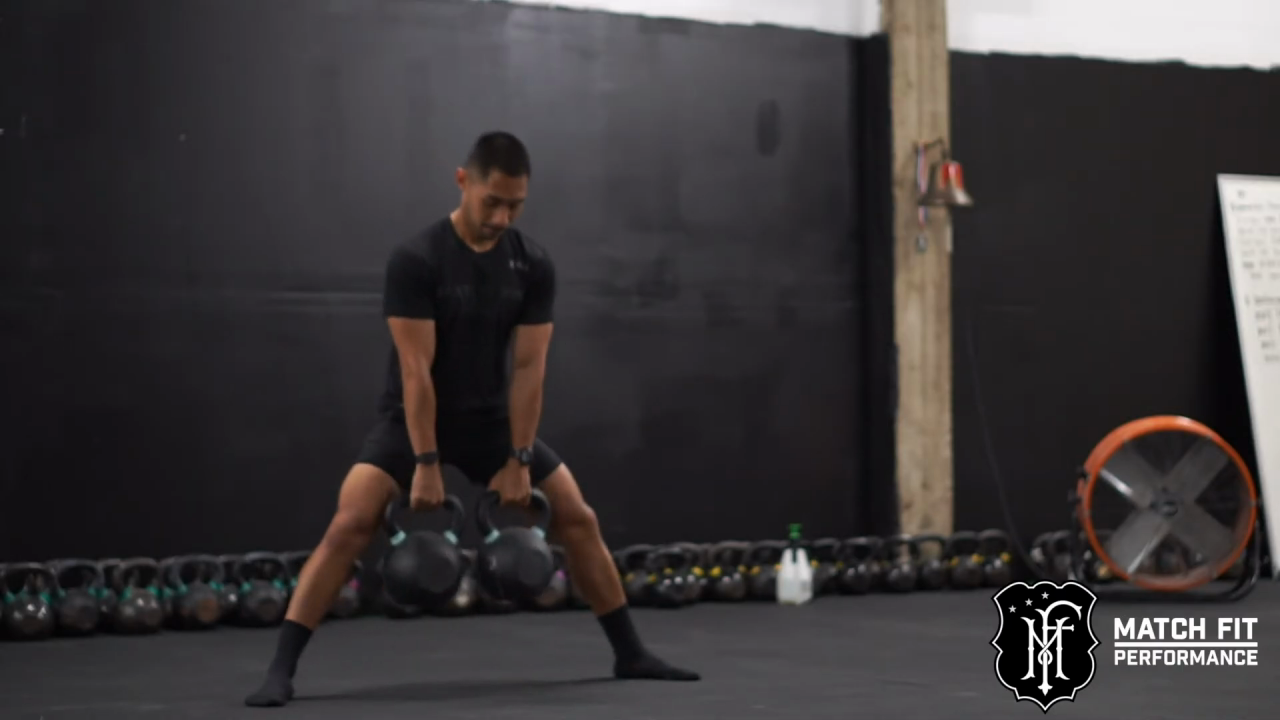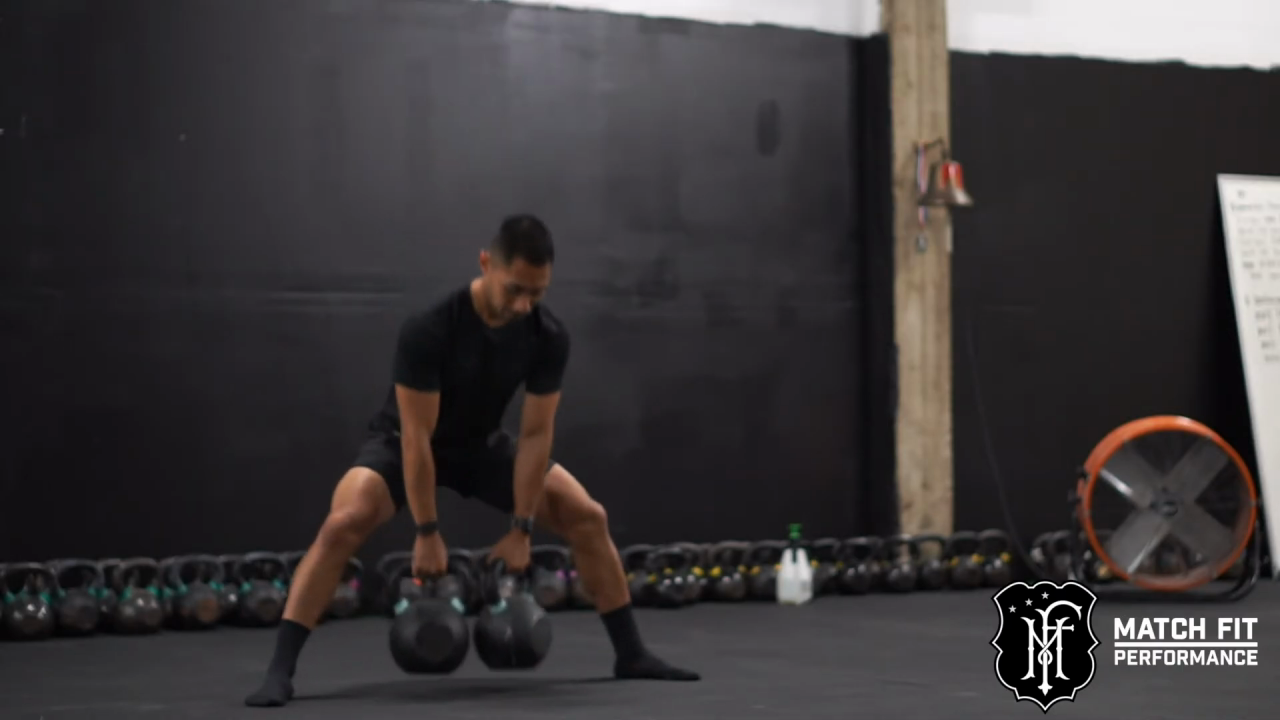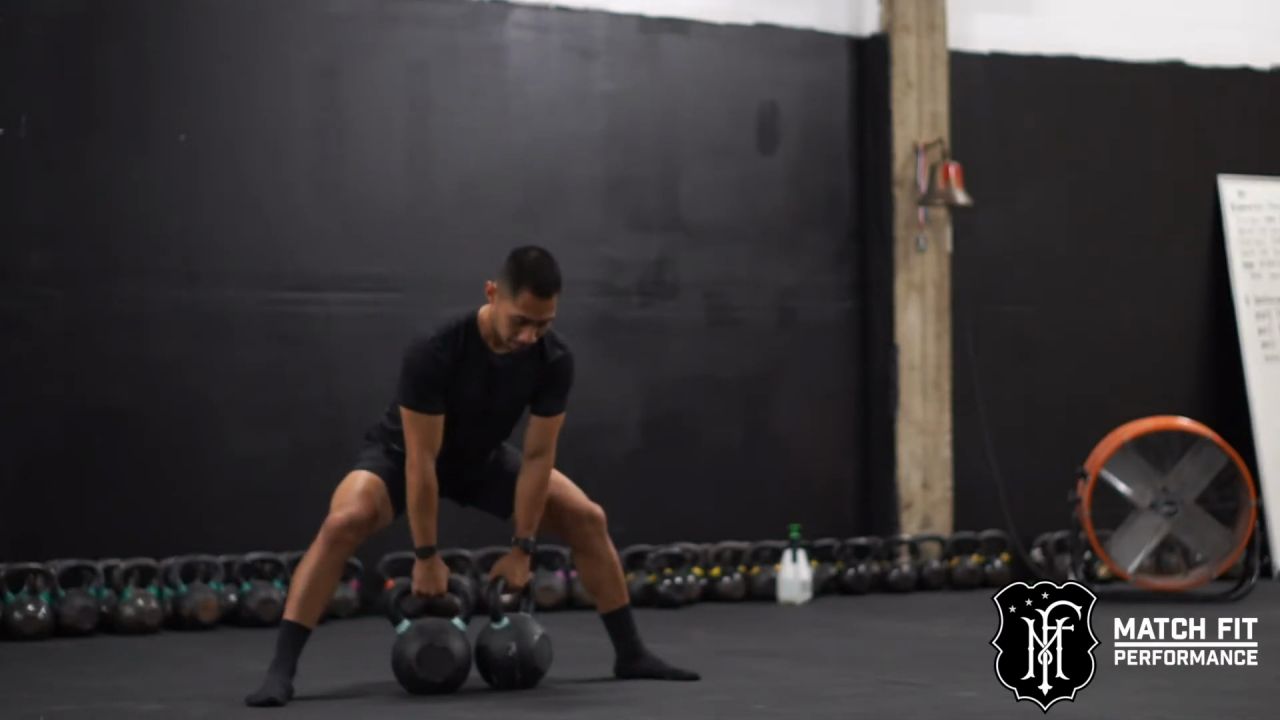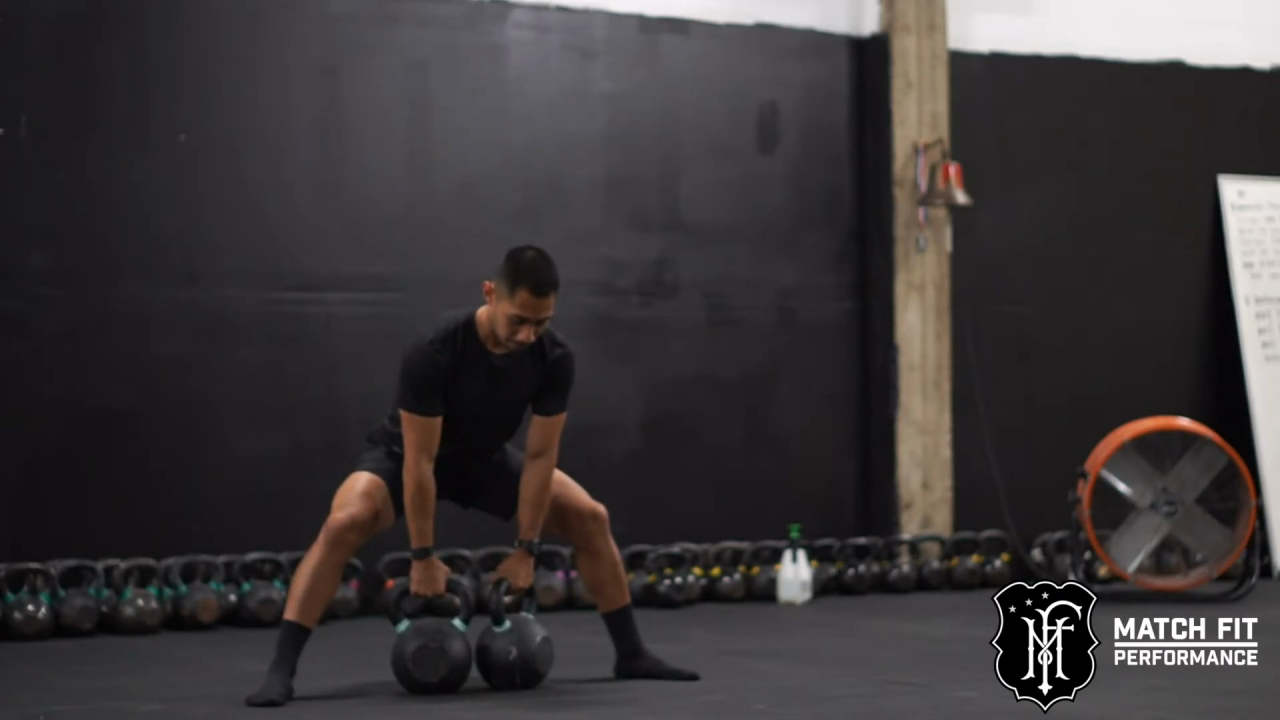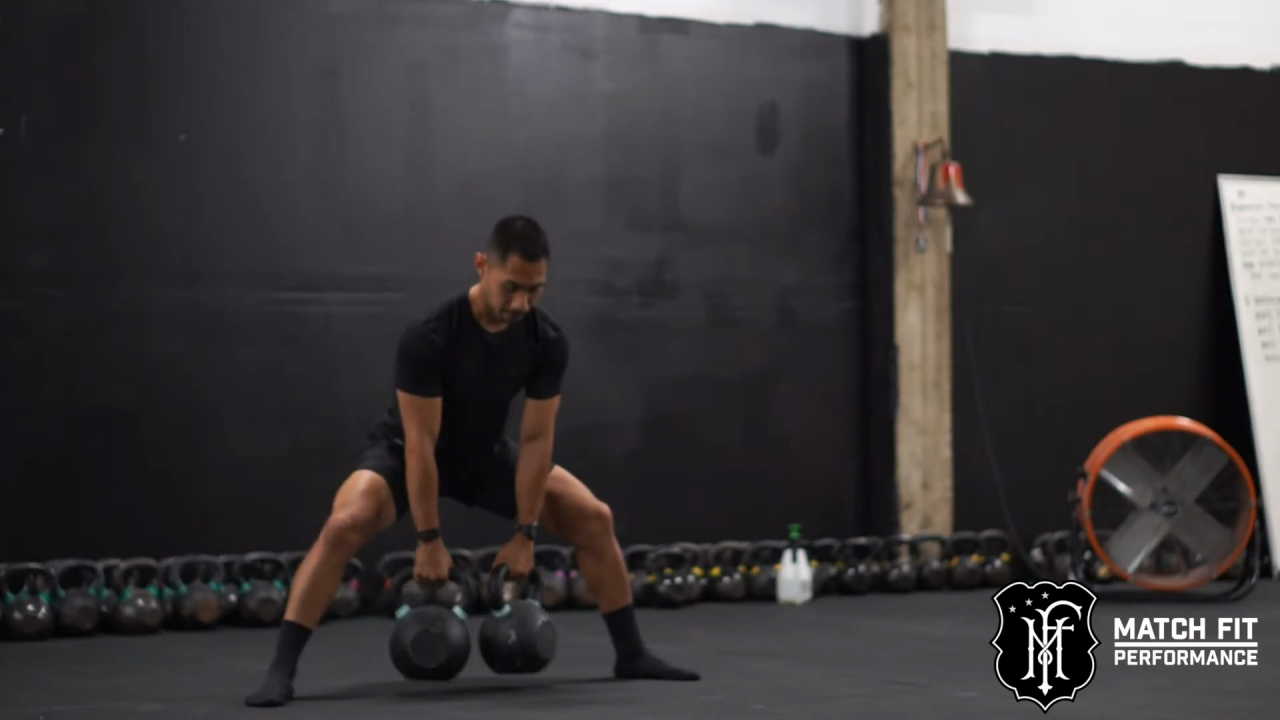
dt=0.4s
person 1, frame 1
left shoulder: (534, 266)
right shoulder: (416, 260)
left elbow: (528, 367)
right elbow: (416, 370)
left wrist: (519, 461)
right wrist: (426, 464)
left hip: (492, 421)
right hip: (413, 420)
left knee: (579, 521)
right knee: (349, 527)
left ankle: (631, 653)
right ankle: (280, 670)
person 1, frame 2
left shoulder: (550, 337)
right shoulder: (428, 328)
left elbow: (536, 434)
right elbow: (416, 436)
left wrist: (520, 529)
right wrist: (427, 533)
left hip: (483, 445)
right hip: (403, 443)
left knee: (588, 517)
right knee: (344, 523)
left ankle: (631, 653)
right ankle: (280, 670)
person 1, frame 3
left shoulder: (555, 359)
right shoulder: (433, 352)
left elbow: (538, 456)
right elbow: (421, 461)
left wrist: (521, 551)
right wrist: (427, 557)
left hip: (483, 457)
right hip: (401, 453)
left knee: (587, 519)
right knee: (343, 524)
left ankle: (631, 654)
right ankle: (281, 670)
person 1, frame 4
left shoulder: (555, 359)
right shoulder: (432, 354)
left elbow: (540, 456)
right elbow: (419, 462)
left wrist: (525, 551)
right wrist: (424, 558)
left hip: (485, 458)
right hip: (403, 455)
left knee: (591, 518)
right knee: (344, 524)
left ankle: (631, 654)
right ankle: (281, 670)
person 1, frame 5
left shoulder: (547, 341)
right shoulder: (429, 337)
left elbow: (536, 439)
right elbow: (421, 444)
left wrist: (525, 537)
right wrist: (429, 542)
left hip: (484, 453)
right hip: (405, 451)
left knee: (594, 518)
right knee: (344, 527)
left ankle: (632, 654)
right ankle: (281, 670)
